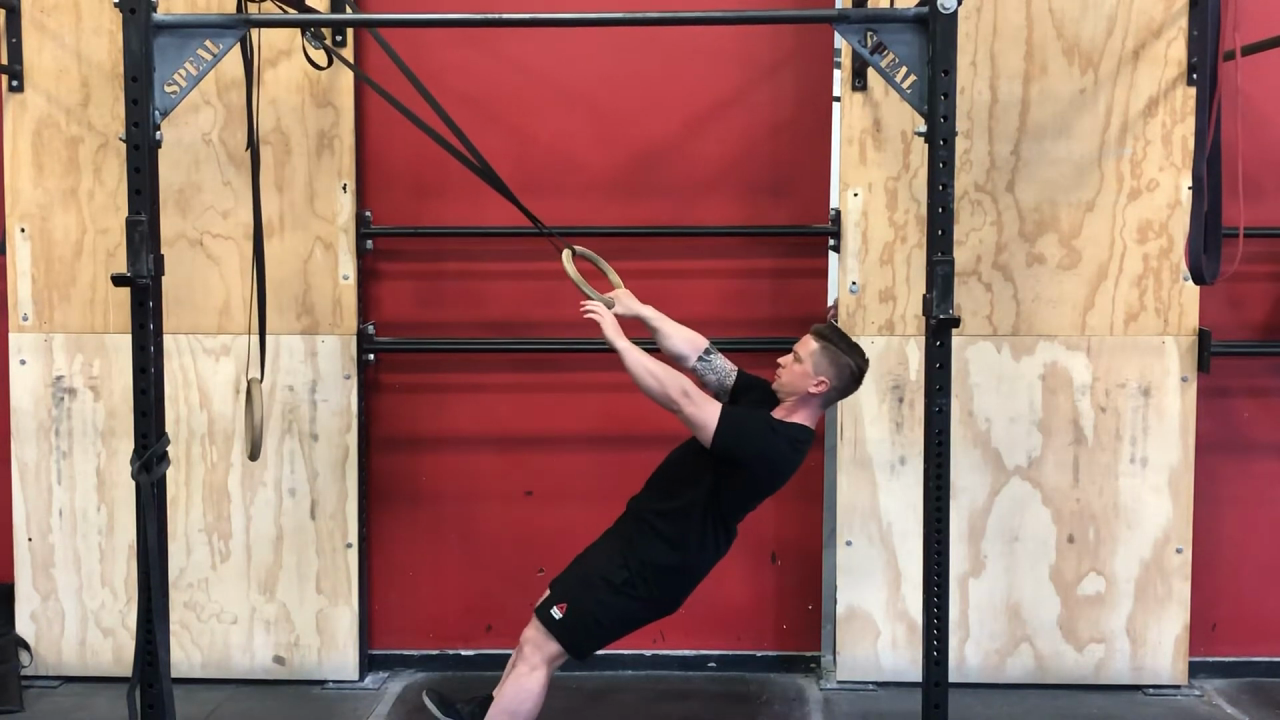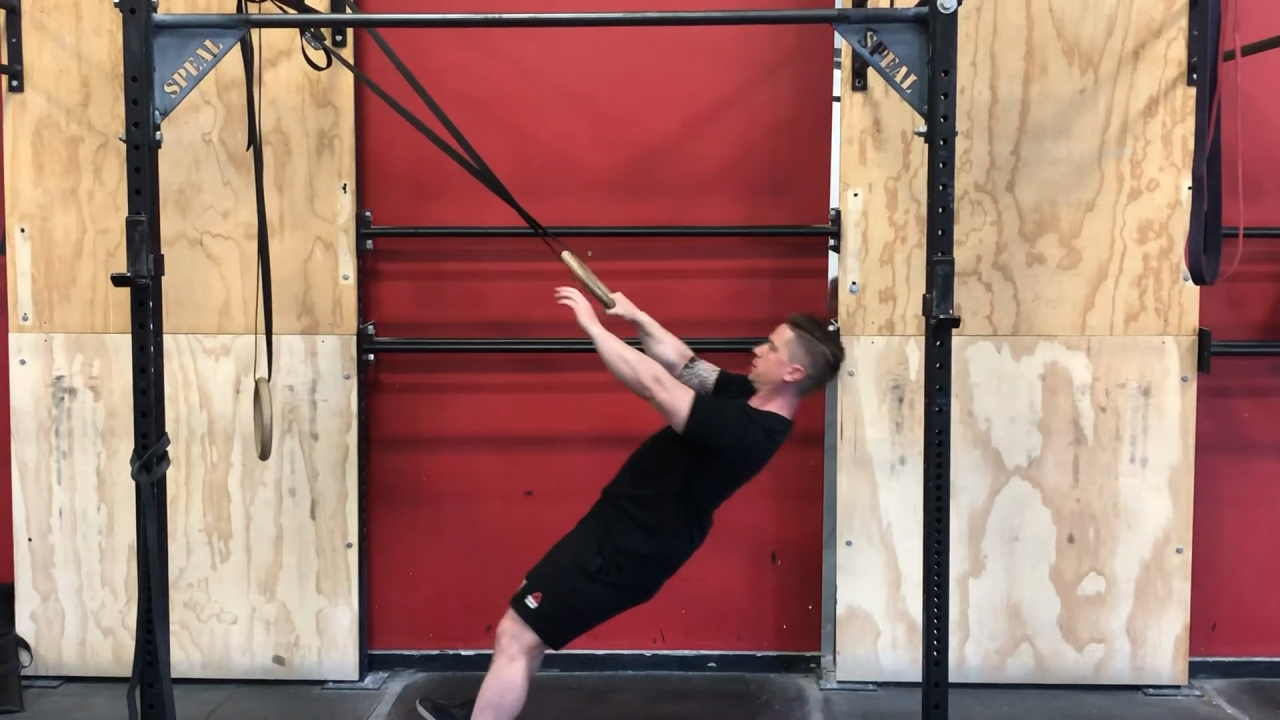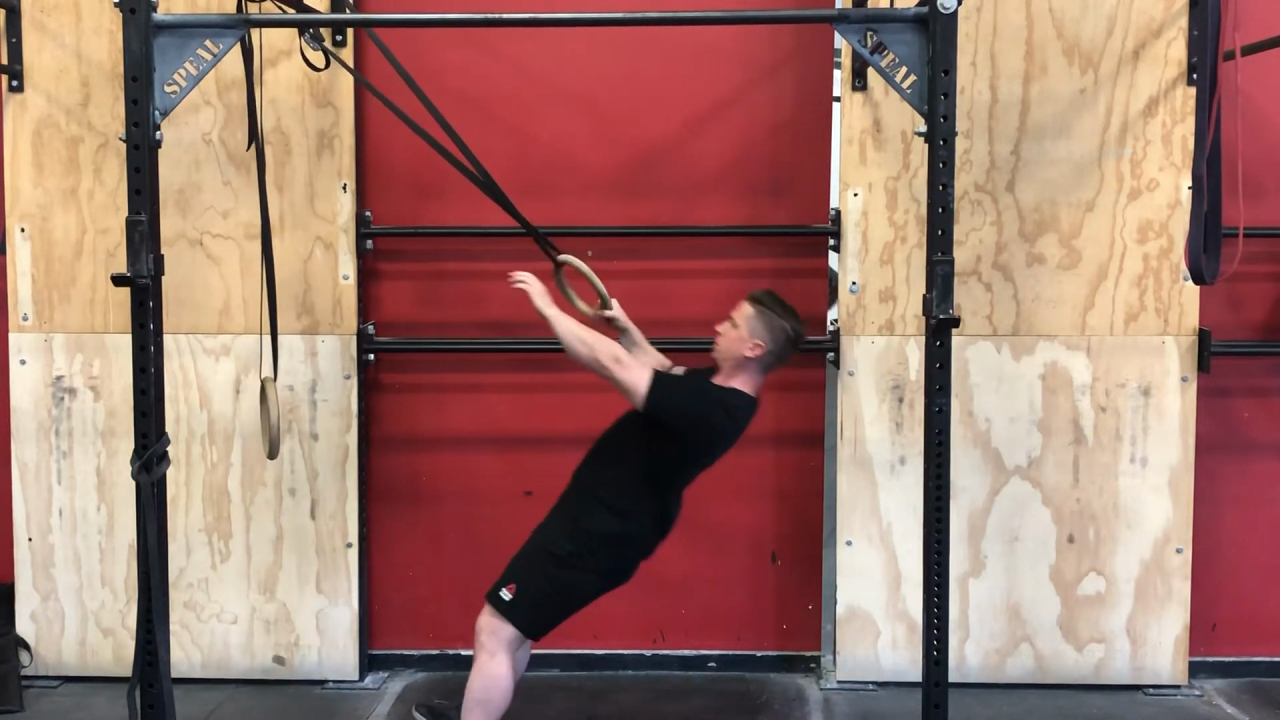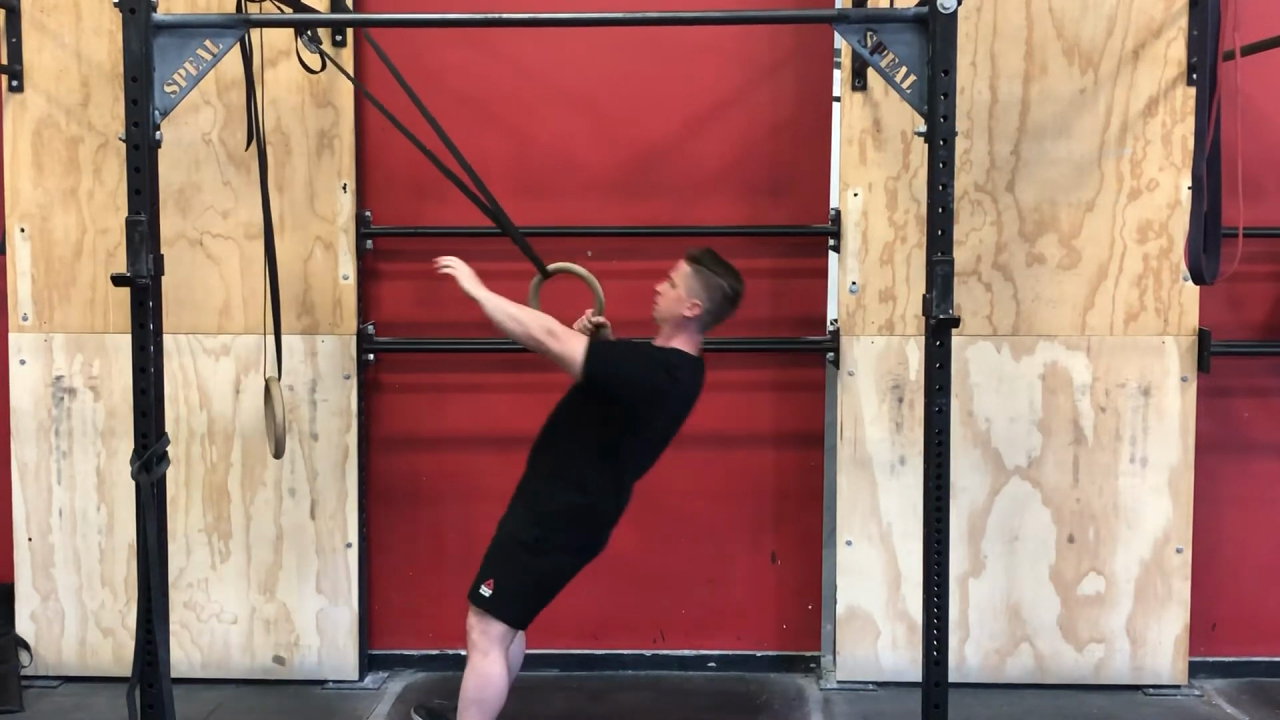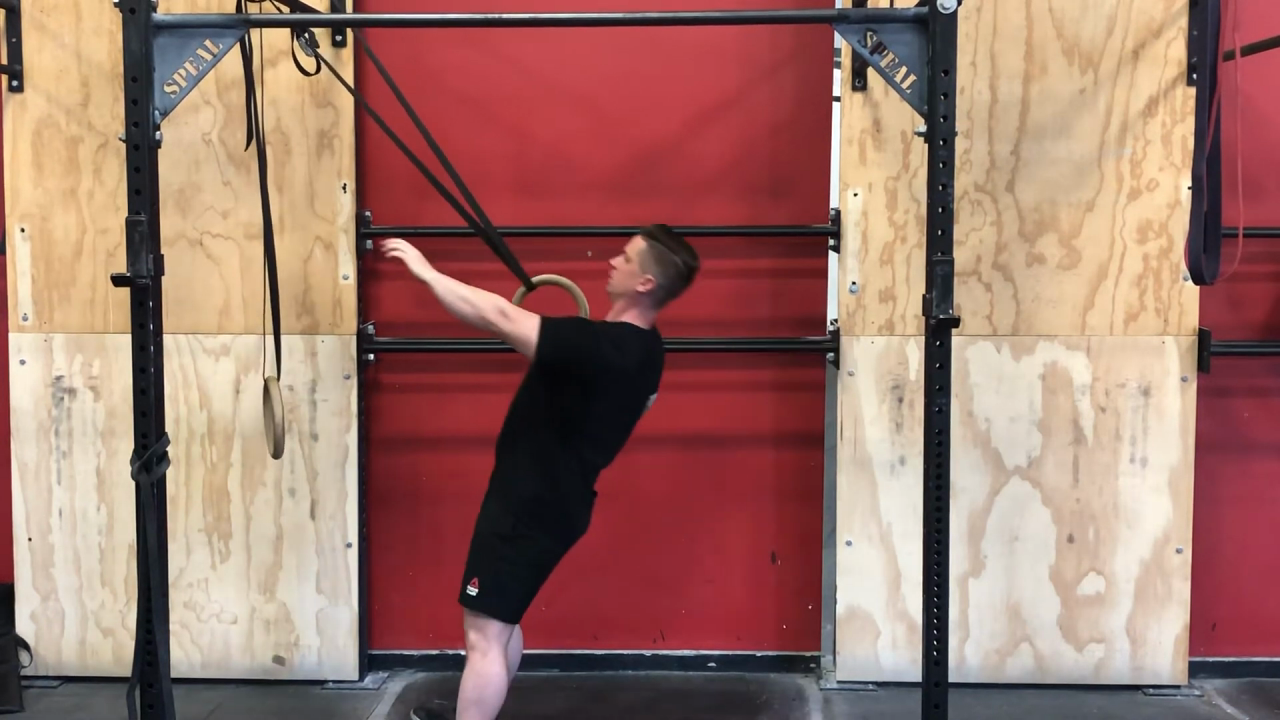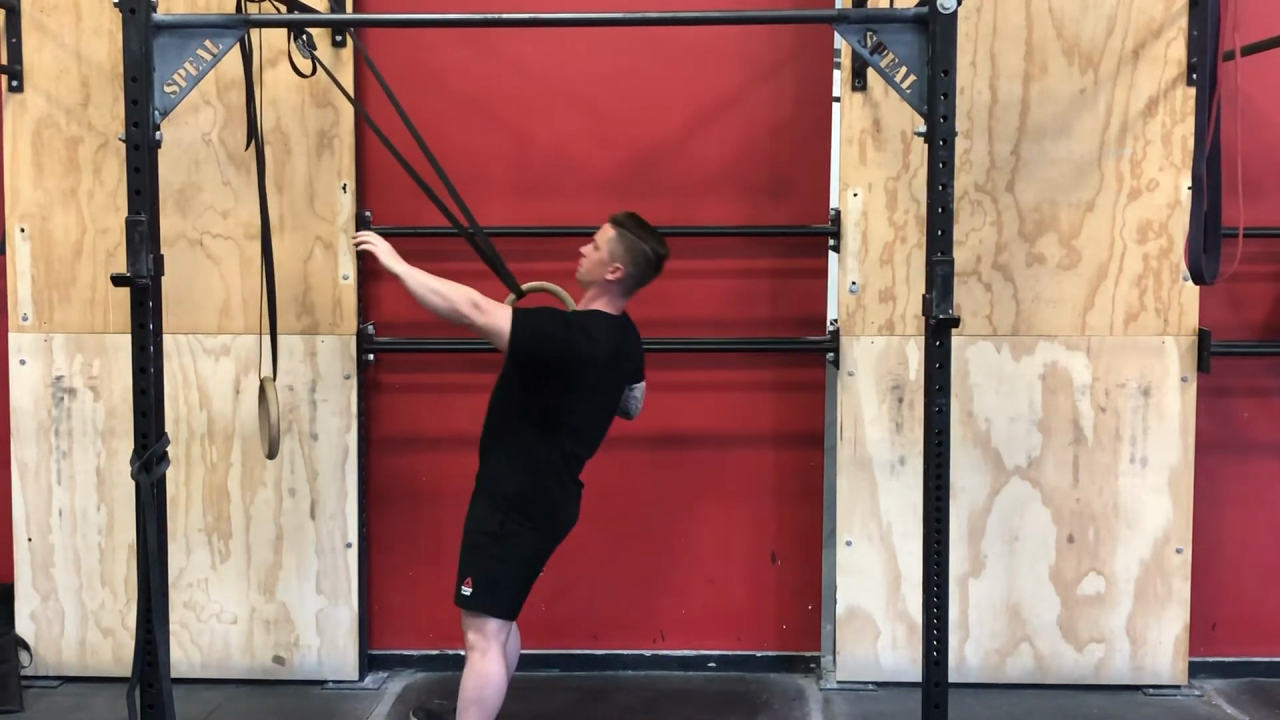
dt=0.2s
person 1, frame 1
left shoulder: (773, 444)
right shoulder: (768, 405)
left elbow: (681, 397)
right elbow: (699, 356)
left wrist: (616, 338)
right wrist: (641, 312)
left hip: (649, 561)
right hip: (644, 538)
left knee: (537, 647)
right knee: (544, 621)
person 1, frame 2
left shoulder: (746, 431)
right shoulder: (748, 401)
left elbow: (655, 385)
right elbow: (683, 364)
left wrist: (592, 325)
right wrist: (636, 318)
left hip: (623, 549)
right hip: (622, 529)
left knee: (515, 638)
right knee: (529, 624)
person 1, frame 3
left shoulder: (708, 409)
right shoulder: (719, 394)
left elbow: (612, 364)
right elbow: (663, 376)
left wrist: (547, 307)
right wrist: (625, 329)
left hip: (594, 534)
right hip: (601, 522)
left knee: (496, 633)
right knee: (515, 624)
person 1, frame 4
left shoulder: (652, 372)
right shoulder: (676, 366)
left elbow: (549, 338)
left wrist: (475, 288)
right wrist: (604, 337)
left hip: (557, 515)
right hip: (572, 508)
left knee: (487, 631)
right knee: (504, 623)
person 1, frame 5
left shoulder: (601, 347)
right shoulder: (641, 346)
left elbow: (501, 317)
left wrist: (425, 270)
left hip: (531, 503)
right hip: (552, 499)
left knee: (486, 633)
right knee: (502, 622)
person 1, frame 6
left shoulder: (572, 336)
right shoulder: (621, 337)
left elbow: (472, 309)
right elbow: (631, 405)
left wrist: (398, 264)
left hip: (518, 501)
right hip: (540, 496)
left knee: (484, 633)
right knee: (499, 620)
